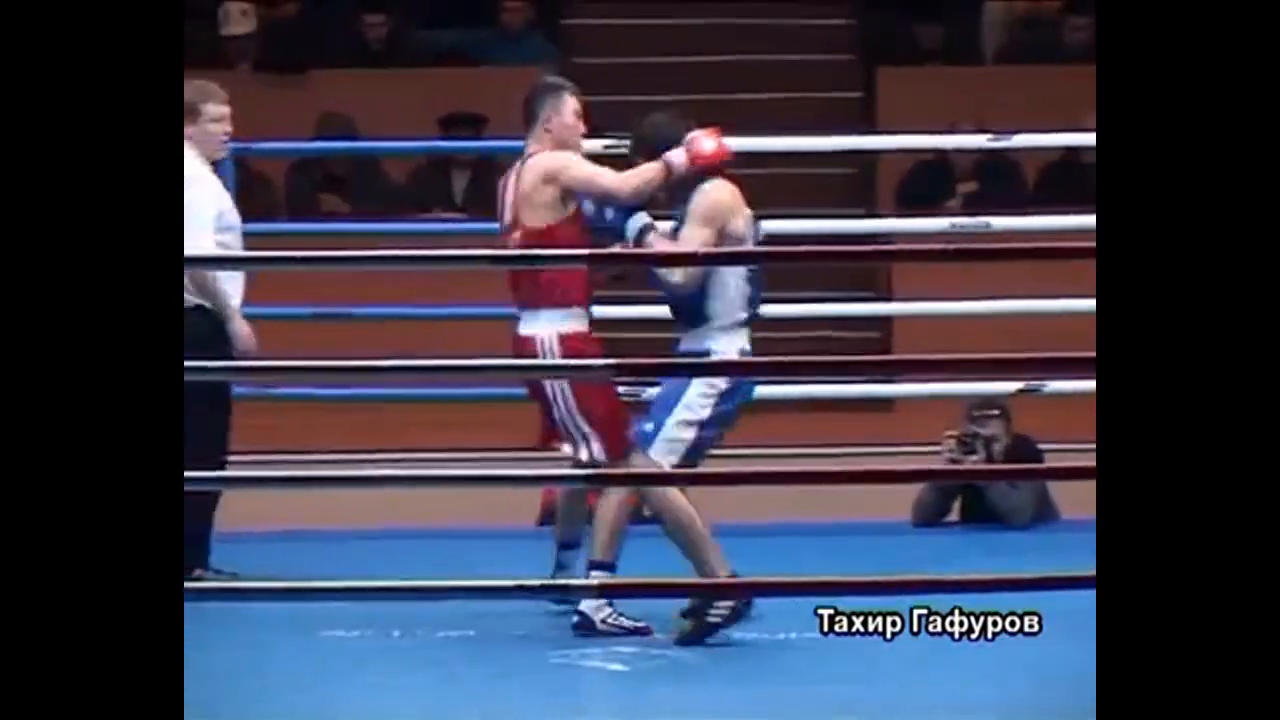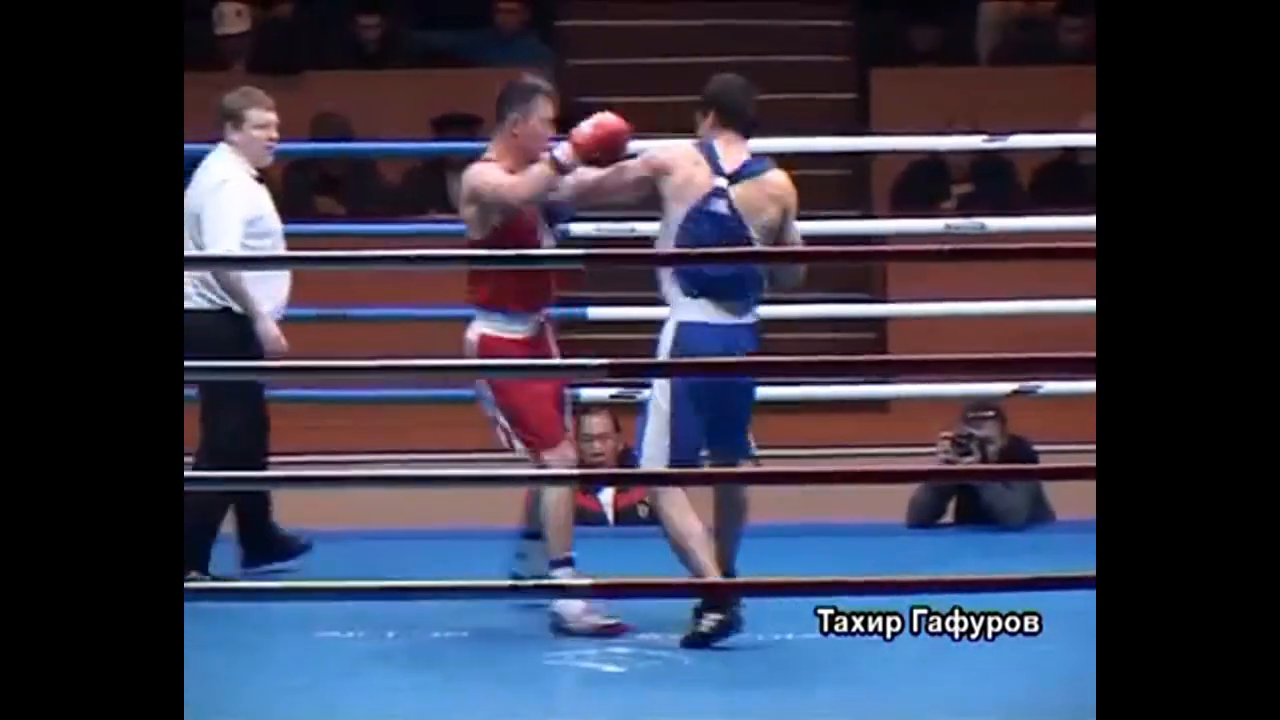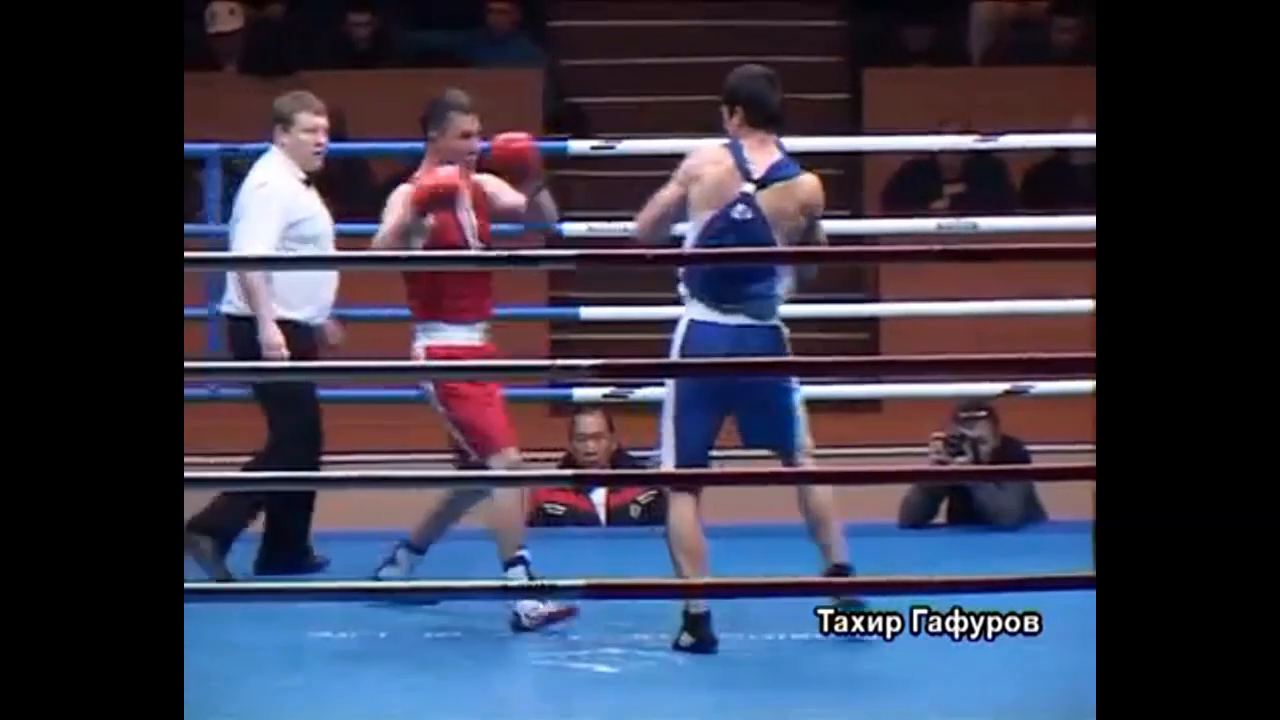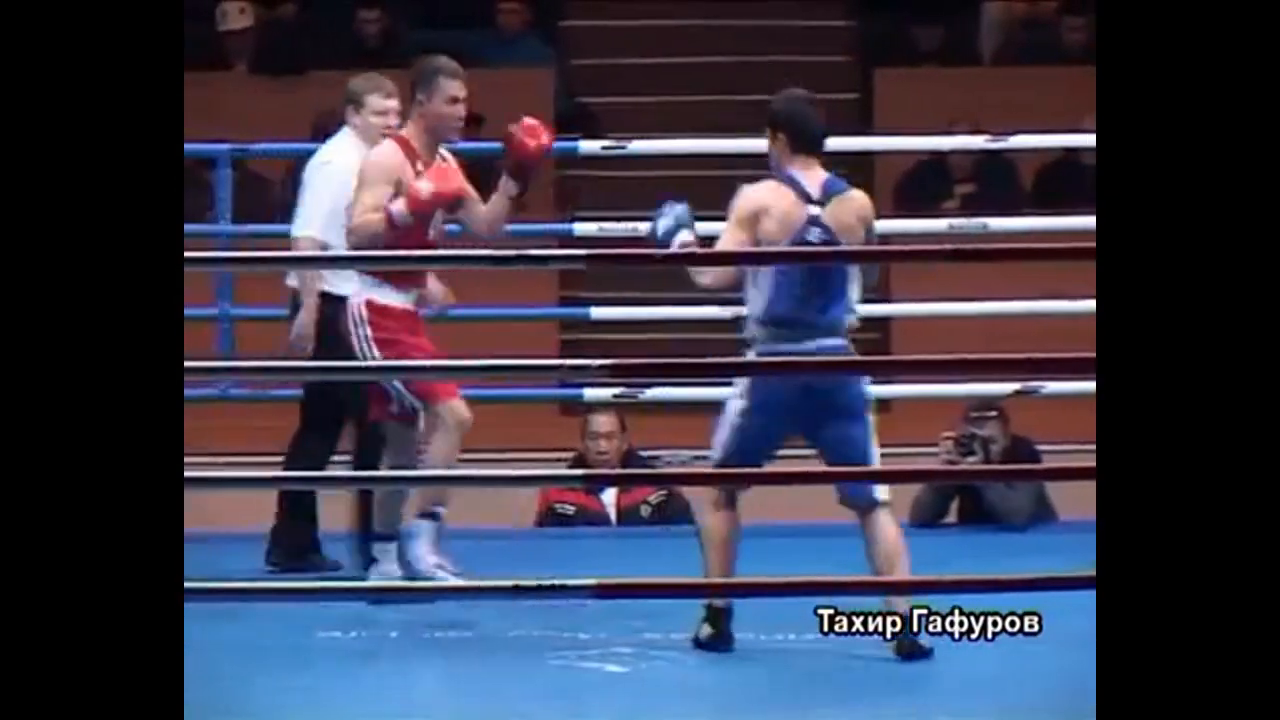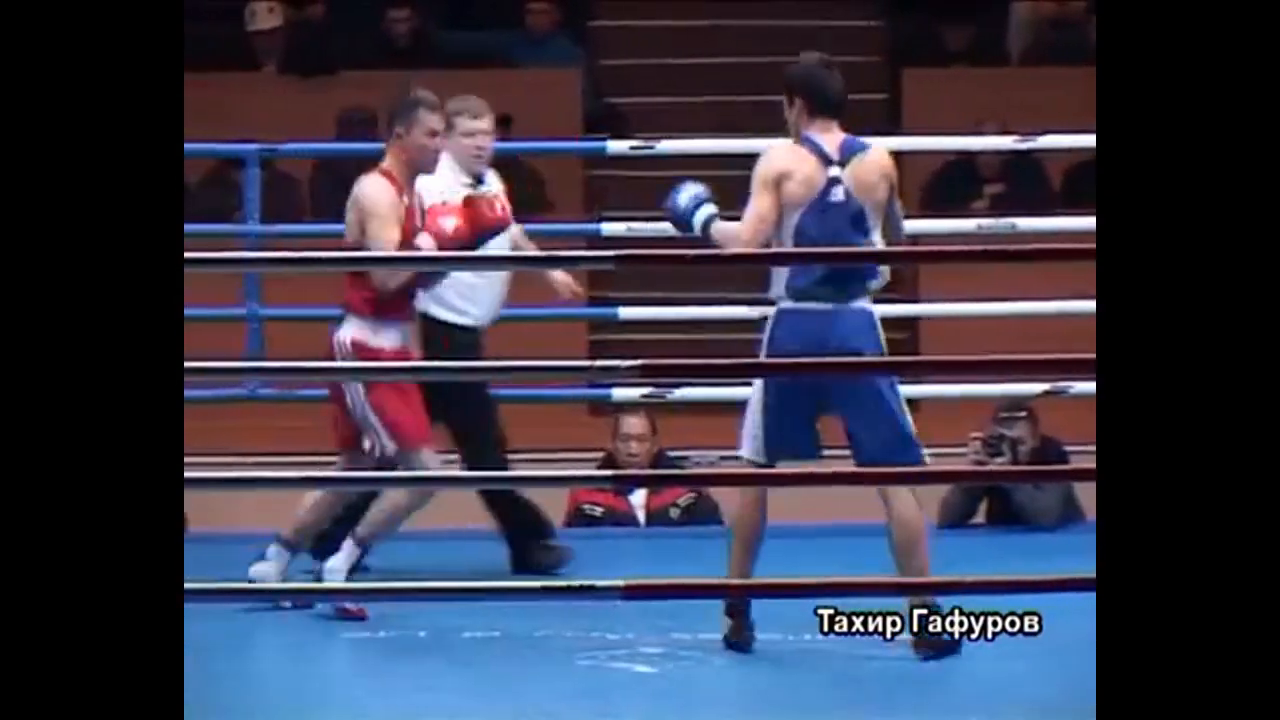
dt=0.2s
person 1, frame 1
left shoulder: (712, 196)
right shoulder: (703, 197)
left elbow: (679, 273)
left wrist: (640, 227)
left hip: (719, 357)
right hip: (701, 353)
left knee: (651, 468)
right knee: (651, 458)
person 1, frame 2
left shoulder: (673, 160)
right shoulder: (777, 185)
left elbow: (596, 183)
right elbow: (790, 275)
left wrist: (559, 188)
left hip: (685, 336)
right hip: (739, 337)
left knee: (668, 481)
right knee: (731, 463)
left ankle: (717, 599)
right ankle: (723, 579)
person 1, frame 3
left shoulder: (701, 164)
right shoulder: (806, 189)
left elbow: (647, 226)
left wrist: (674, 213)
left hip: (702, 338)
right hip: (763, 341)
left knee: (683, 484)
right knee: (799, 465)
left ankle: (697, 618)
right ankle: (839, 576)
person 1, frame 4
left shoulder: (756, 200)
right shoulder: (858, 205)
left elbow: (715, 278)
left wrist: (677, 236)
left hip: (771, 362)
right hip: (833, 362)
left knee: (722, 485)
right knee: (873, 501)
left ankle: (719, 618)
right ankle: (904, 626)
person 1, frame 5
left shoulder: (778, 162)
right shoulder: (879, 163)
left elbow: (743, 246)
left wrist: (700, 214)
left hip: (794, 329)
right hip: (856, 328)
left knee: (757, 469)
right knee: (897, 476)
left ankle: (738, 609)
right ankle: (926, 615)
person 2, frame 1
left shoulder: (519, 177)
right shoulder: (548, 167)
right elbow: (621, 188)
right wrist: (687, 155)
left hip: (547, 335)
right hip: (557, 338)
left knee: (590, 458)
right knee: (615, 468)
left ankle: (566, 569)
right ankle: (593, 604)
person 2, frame 2
left shoulder: (534, 168)
right shoulder: (482, 177)
right elbow: (520, 195)
right wrist: (572, 148)
left hip: (534, 334)
right hip: (498, 342)
left knee: (552, 458)
right knee: (560, 459)
right ankle: (567, 599)
person 2, frame 3
left shoulder: (481, 187)
right shoulder: (409, 196)
left elbow: (542, 220)
right elbow: (388, 244)
left wrist: (530, 178)
right wrist: (428, 203)
left hip: (475, 346)
right hip: (440, 350)
left knee: (481, 473)
right knee: (506, 464)
left ankle: (398, 566)
right ankle: (524, 598)
person 2, frame 4
left shoulder: (440, 159)
right shoulder: (387, 157)
left elbow: (486, 229)
right elbow: (359, 233)
left wrist: (517, 174)
right wrist: (405, 205)
left hip: (402, 311)
right hip: (379, 310)
left knee: (408, 442)
right knee: (451, 418)
left ankle: (387, 559)
right ankle: (423, 546)
person 2, frame 5
left shoulder: (405, 192)
right shoulder: (377, 191)
right elbow: (388, 276)
left wrist: (467, 229)
right wrist: (436, 238)
left hip: (383, 346)
right hip: (369, 348)
left knee: (358, 473)
right knee: (426, 469)
left ankle: (271, 567)
right ankle: (341, 567)
person 3, frame 1
left shoulder: (196, 170)
right shoulder: (196, 178)
right elbow: (196, 259)
right wrist: (232, 318)
left hip: (198, 319)
right hip: (200, 321)
left knee: (200, 437)
right knee: (203, 441)
left ankle: (191, 552)
right ankle: (190, 559)
person 3, frame 2
left shoulder: (230, 175)
right shoulder: (227, 181)
right elbow: (222, 260)
right wrist: (261, 317)
left hip: (223, 322)
right hip: (223, 323)
left knee: (248, 433)
right knee: (225, 443)
left ankle: (261, 539)
right ankle: (189, 556)
person 3, frame 3
left shoulder: (296, 184)
right shoulder: (272, 185)
right elbow: (249, 261)
left wrist: (320, 319)
right wrist: (266, 325)
left hip: (291, 328)
right hip: (268, 330)
left knee: (300, 438)
right knee: (294, 442)
left ankle: (285, 548)
right ankle: (210, 529)
person 3, frame 4
right shoulder: (336, 164)
right elbow: (308, 242)
right wrist: (307, 311)
left hip: (354, 308)
right hip: (332, 308)
left knee: (319, 429)
right knee: (375, 421)
left ankle: (290, 543)
person 3, frame 5
left shoulder: (487, 180)
right shoulder: (434, 188)
left elbow: (506, 233)
left wrist: (548, 271)
left hip: (461, 329)
right hip: (440, 331)
right knee: (482, 440)
left ankle: (342, 527)
right ankle: (529, 545)
